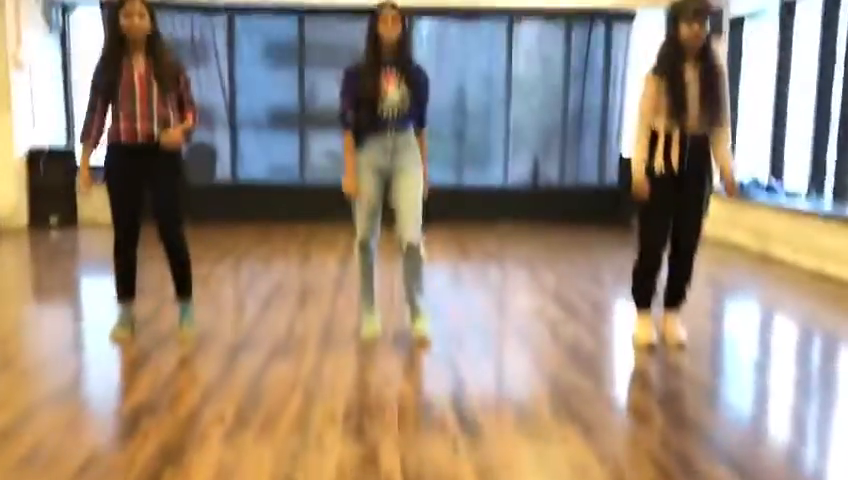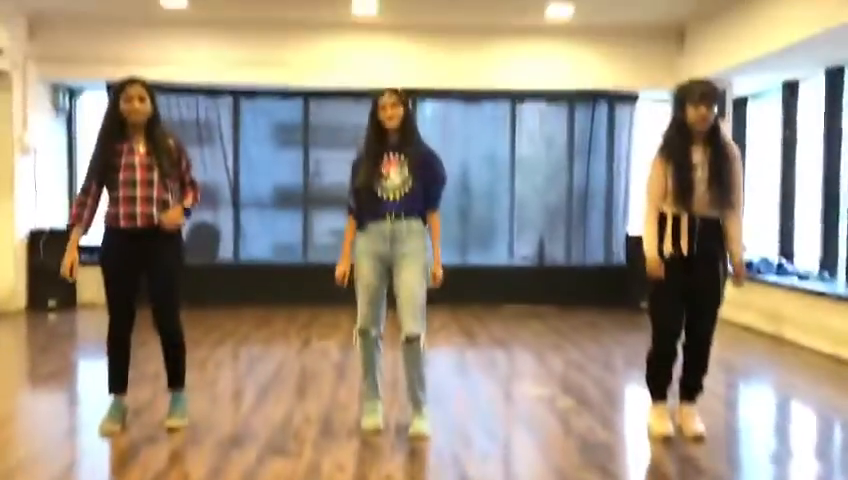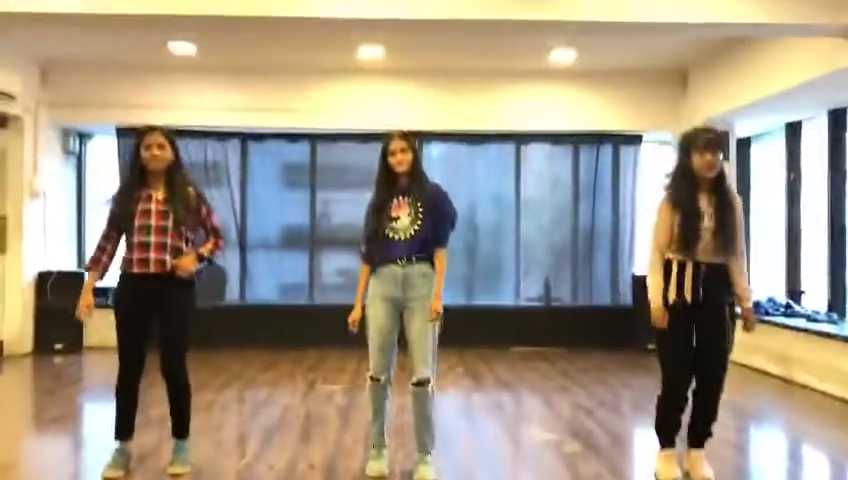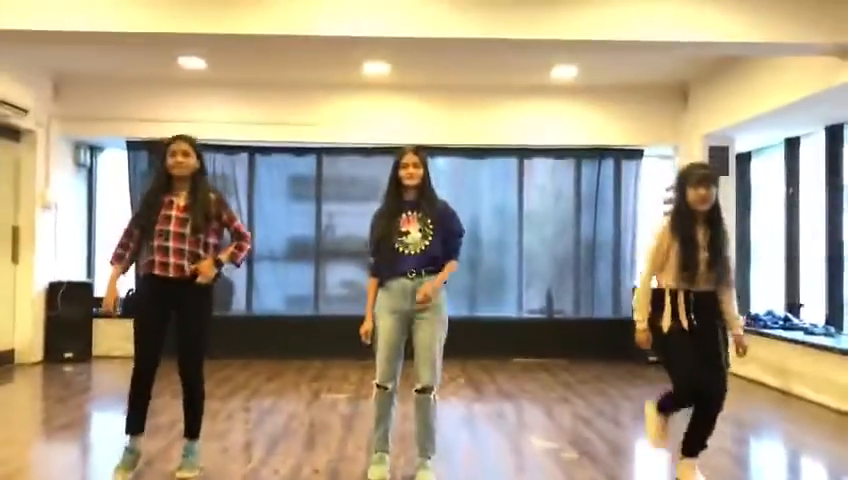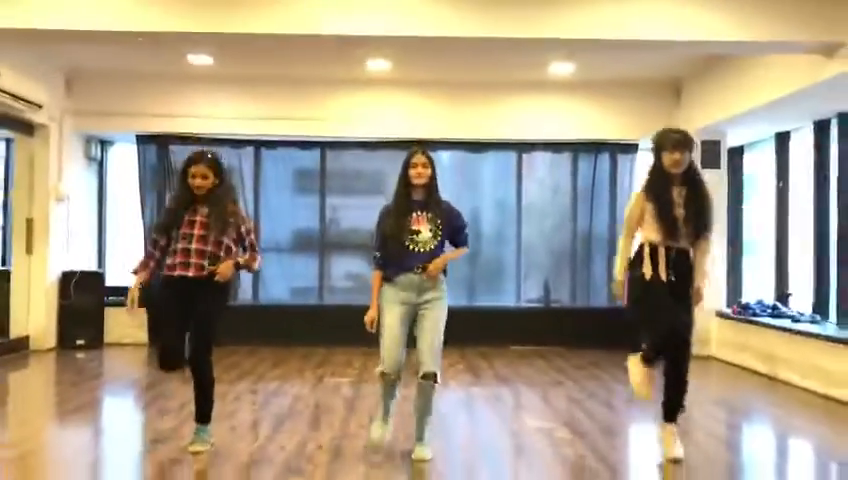
dt=0.2s
person 1, frame 1
left shoulder: (716, 73)
right shoulder: (659, 72)
left elbow: (719, 128)
right elbow: (643, 128)
left wrist: (726, 168)
right wrist: (639, 170)
left hip: (697, 161)
right hip: (662, 159)
left knee: (686, 240)
right knee: (653, 240)
left ankle: (672, 313)
right ankle: (643, 314)
person 1, frame 2
left shoulder: (728, 154)
right shoulder: (667, 154)
left elbow: (733, 208)
right elbow: (653, 206)
left wrist: (736, 254)
right wrist: (652, 252)
left hip: (709, 243)
right hip: (673, 240)
left knee: (701, 330)
right knee: (666, 329)
left ankle: (688, 405)
right ankle: (659, 405)
person 1, frame 3
left shoulder: (730, 201)
right shoulder: (673, 200)
left elbow: (737, 254)
right elbow: (657, 253)
left wrist: (745, 300)
right wrist: (656, 300)
left hip: (716, 289)
right hip: (678, 288)
left knee: (713, 375)
right knee: (677, 376)
left ankle: (696, 451)
right ankle: (667, 451)
person 1, frame 4
left shoulder: (719, 232)
right shoulder: (671, 230)
left elbow: (726, 284)
right elbow: (647, 277)
left wrist: (735, 327)
right wrist: (641, 322)
left hip: (707, 313)
right hip: (670, 312)
left knee: (716, 391)
right knee: (693, 384)
right ankle: (659, 411)
person 1, frame 5
left shoulder: (700, 194)
right shoulder: (648, 193)
left elbow: (703, 240)
right elbow: (627, 233)
left wrist: (698, 280)
right wrist: (621, 274)
left hip: (681, 270)
right hip: (649, 268)
left knee: (680, 351)
right knee: (674, 328)
left ankle: (669, 427)
right ankle: (643, 360)
person 2, frame 1
left shoulder: (168, 67)
right shoulder: (108, 67)
left elbow: (189, 106)
right elbow: (94, 117)
left wrist: (183, 128)
right wrist: (84, 161)
left hip: (163, 156)
right hip: (123, 158)
left knee: (171, 232)
right knee: (125, 234)
left ankle: (185, 307)
right ankle: (125, 310)
person 2, frame 2
left shoulder: (169, 147)
right shoulder: (108, 150)
left elbow: (191, 186)
right elbow: (88, 197)
left wrist: (181, 208)
right wrist: (72, 246)
left hip: (163, 241)
right hip: (120, 242)
left knee: (167, 319)
right knee: (120, 322)
left ankle: (177, 398)
right ankle: (118, 401)
person 2, frame 3
left shoulder: (188, 195)
right shoulder: (128, 196)
left elbow: (216, 235)
right elbow: (108, 242)
left wrist: (197, 256)
right wrist: (88, 288)
left hip: (175, 288)
right hip: (133, 287)
left knee: (174, 367)
right knee: (129, 367)
left ankle: (181, 447)
right ankle: (123, 448)
person 2, frame 4
left shoulder: (211, 202)
right shoulder: (153, 200)
left elbow: (243, 239)
right elbow: (130, 241)
left wrist: (216, 261)
right wrist: (113, 282)
left hip: (193, 290)
right hip: (153, 288)
left knee: (190, 369)
right knee: (144, 366)
left ankle: (191, 450)
right ankle: (132, 446)
person 2, frame 5
left shoulder: (230, 212)
right shoulder: (175, 209)
left elbow: (253, 250)
right elbow: (155, 249)
left wrist: (234, 264)
right wrist: (137, 283)
left hip: (210, 290)
right hip: (174, 287)
left knee: (199, 359)
right knee: (170, 354)
left ankle: (202, 429)
person 3, frame 1
left shoulder: (415, 74)
right shoulder: (357, 74)
left elbow: (420, 125)
right elbow: (348, 126)
left wrist: (425, 168)
right wrist: (349, 172)
left hip: (406, 155)
right hip: (368, 156)
left knee: (411, 237)
right knee: (366, 238)
left ankle: (417, 312)
right ankle: (368, 310)
person 3, frame 2
left shoulder: (424, 156)
right shoulder: (365, 159)
left elbow: (432, 210)
right elbow: (354, 211)
left wrist: (436, 258)
right wrist: (345, 258)
left hip: (410, 240)
right hip: (370, 241)
left knee: (412, 329)
right knee: (368, 326)
left ankle: (419, 409)
right ankle: (371, 402)
person 3, frame 3
left shoulder: (433, 196)
right shoulder: (378, 201)
left elbow: (441, 248)
right elbow: (368, 255)
left wrist: (437, 295)
right wrist: (358, 303)
left hip: (420, 282)
right hip: (382, 285)
left knee: (422, 374)
right knee: (378, 371)
right ankle: (377, 449)
person 3, frame 4
left shoulder: (440, 211)
right shoulder: (384, 215)
left elbow: (453, 259)
right elbow: (375, 268)
left wrist: (437, 282)
right wrist: (368, 314)
left hip: (429, 299)
right hip: (390, 297)
left knee: (426, 381)
right knee: (385, 379)
person 3, frame 5
left shoulder: (445, 211)
right shoulder: (391, 213)
left elbow: (463, 246)
right elbow: (379, 261)
left wrist: (444, 259)
right wrist: (374, 305)
left hip: (432, 293)
right hip: (397, 290)
left knee: (429, 370)
right knee: (391, 365)
left ankle: (420, 438)
right ankle: (383, 416)
